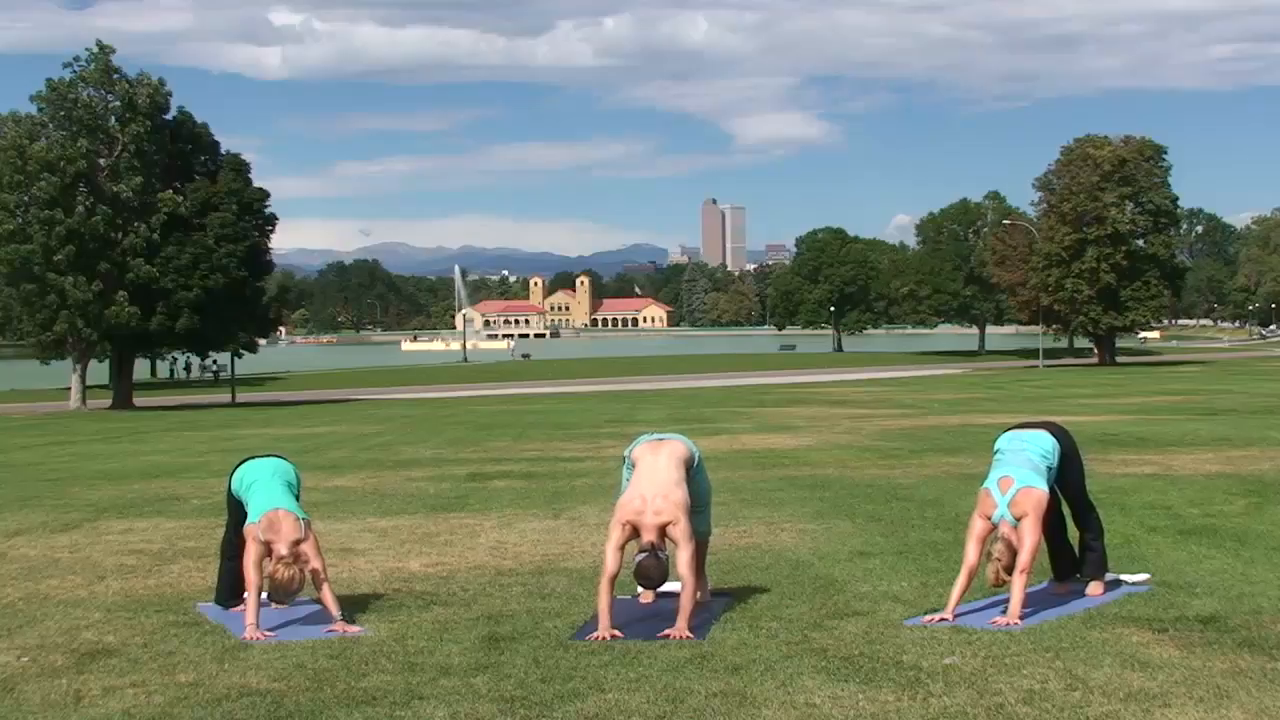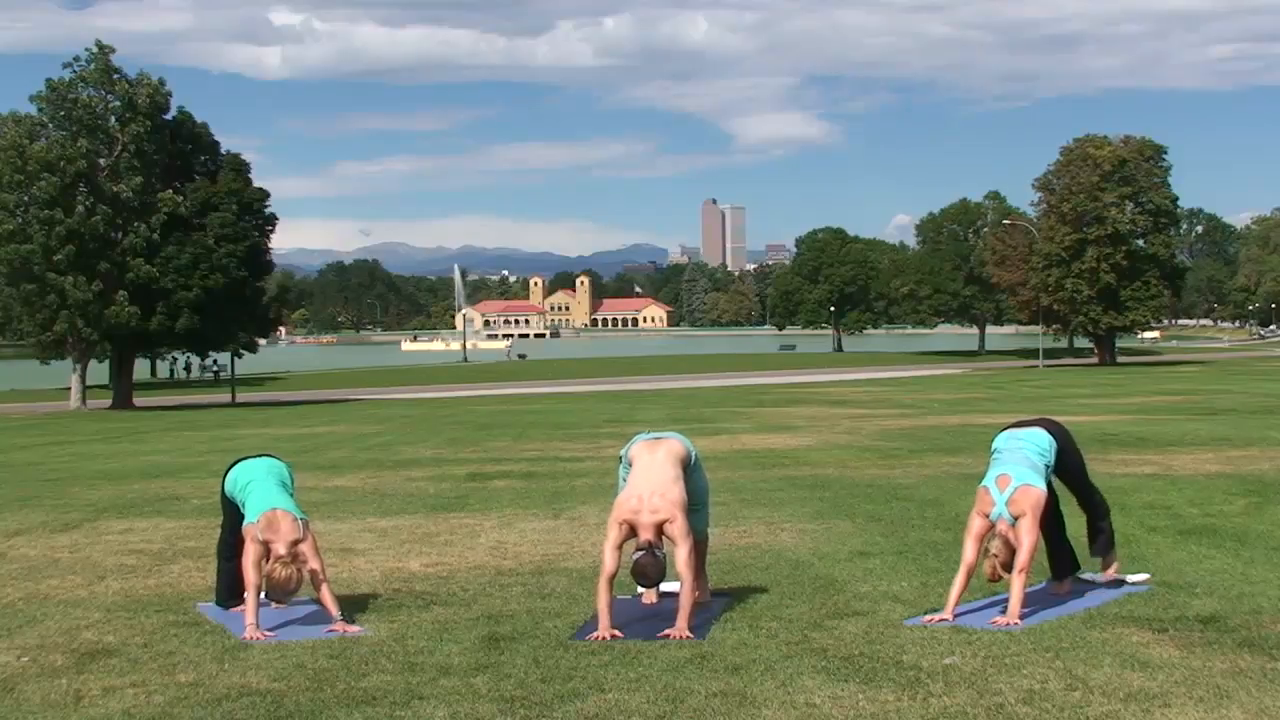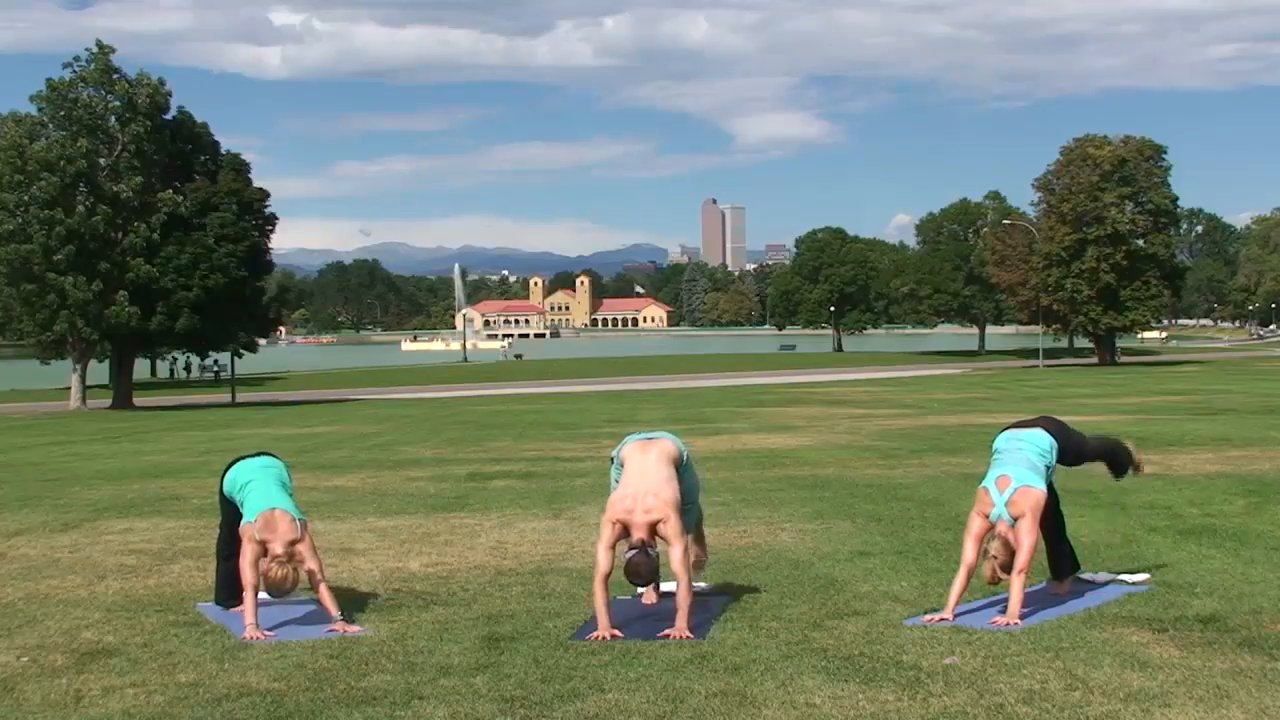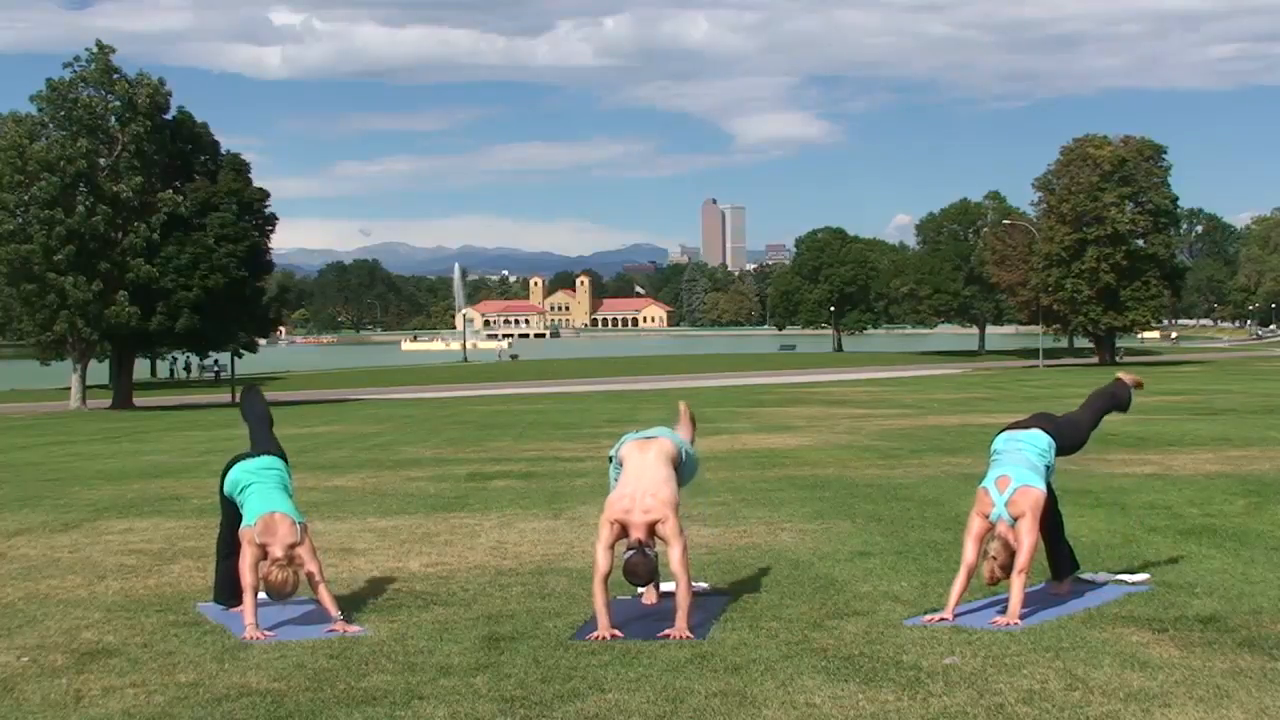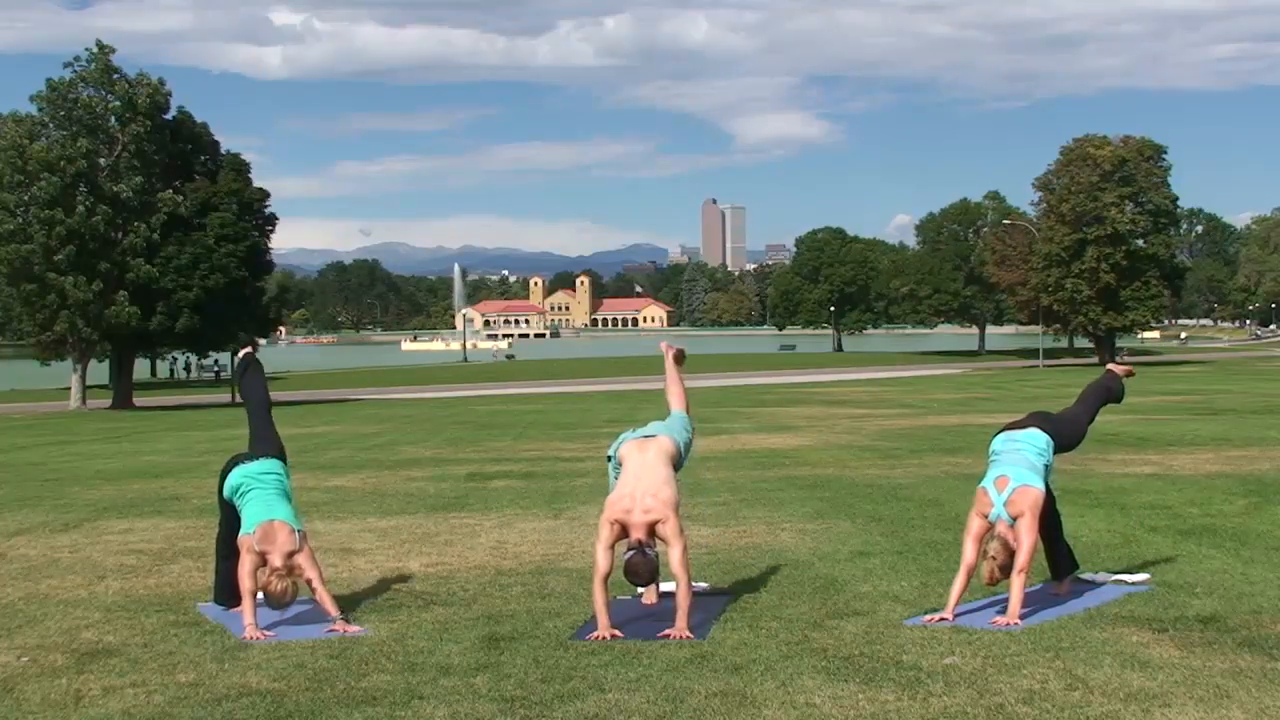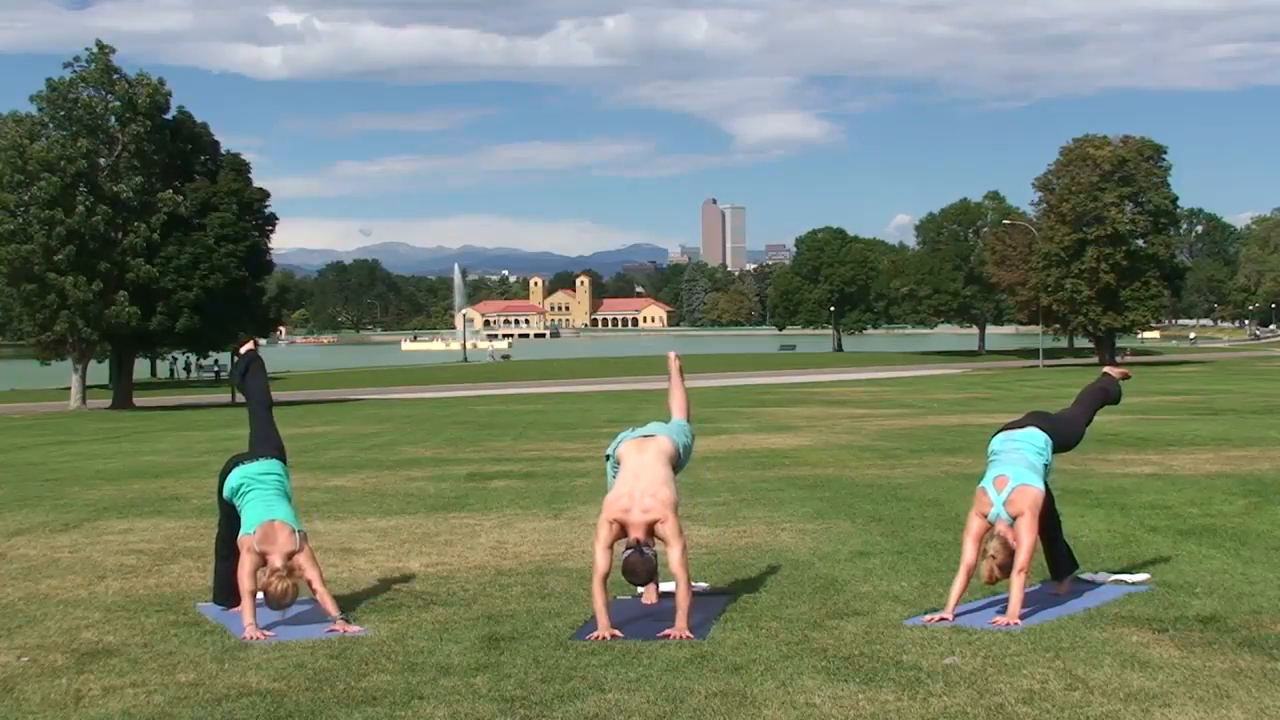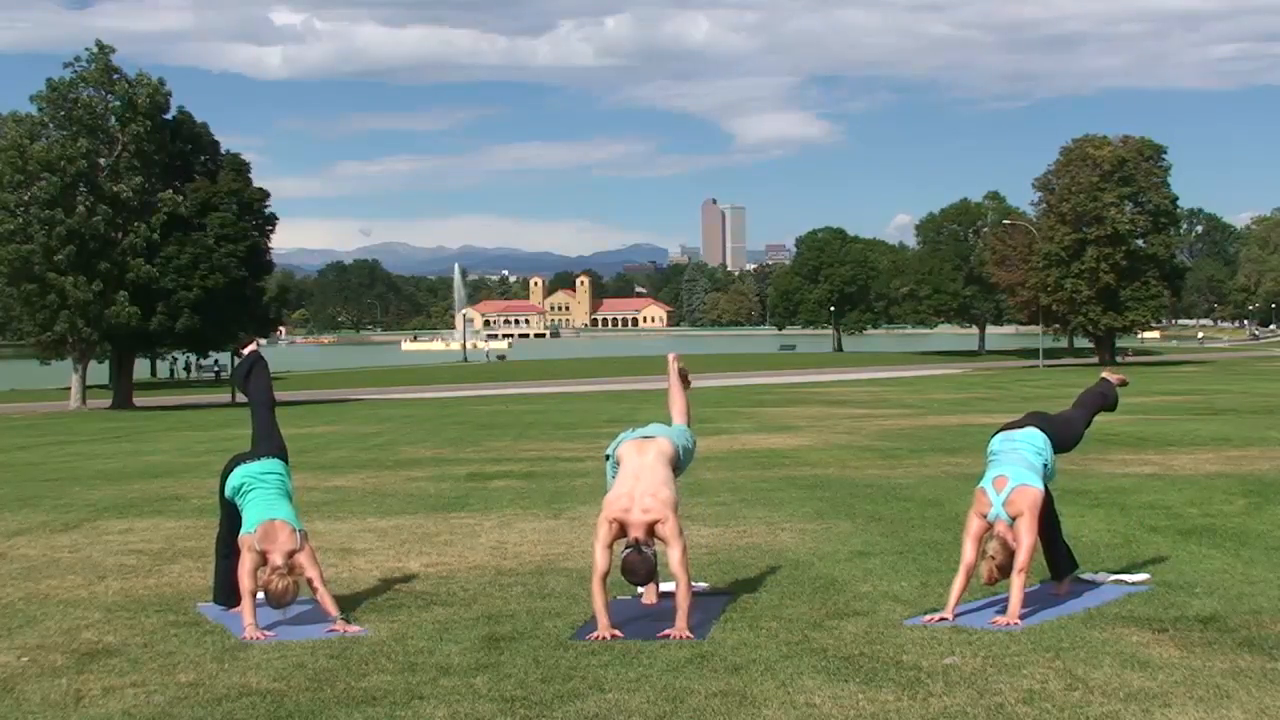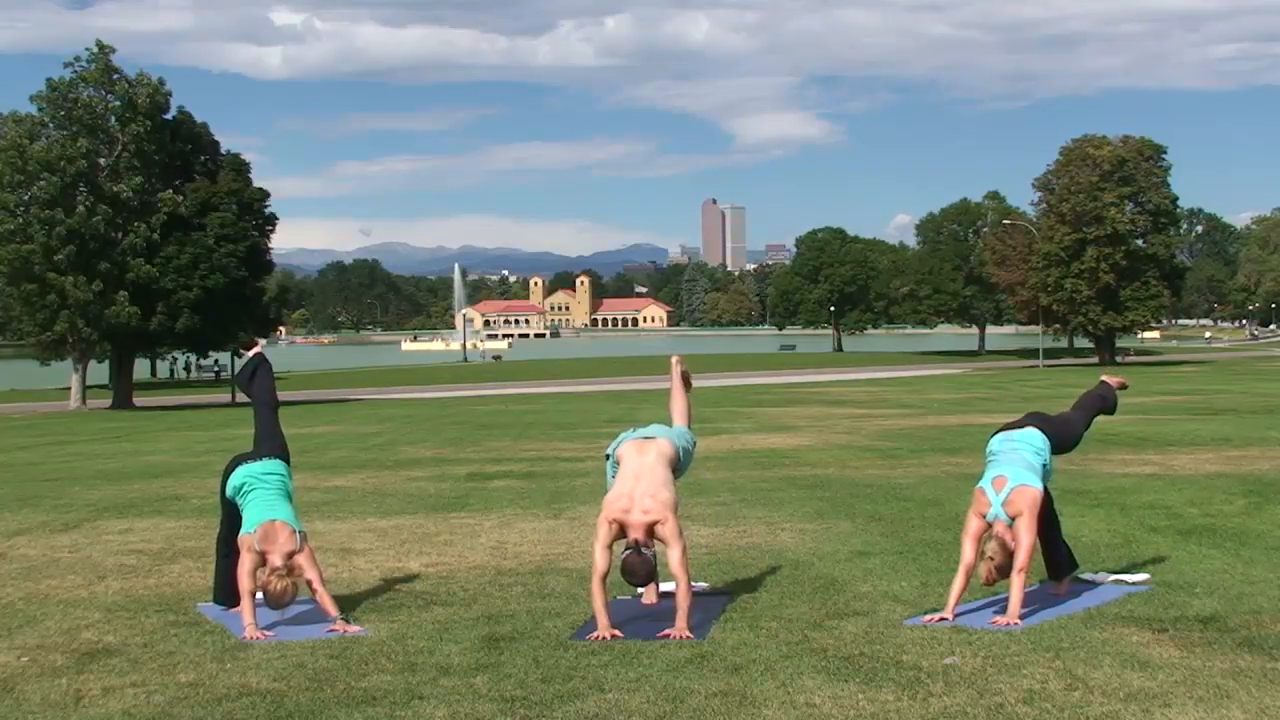
dt=0.4s
person 1, frame 1
left shoulder: (677, 521)
right shoulder: (623, 522)
left elbow: (687, 577)
right elbow: (607, 577)
left wrist: (681, 625)
right wrist: (603, 625)
left hip: (683, 450)
right hip: (640, 450)
left knee: (697, 525)
left ankle: (701, 577)
right ankle: (648, 585)
person 1, frame 2
left shoulder: (673, 519)
right shoulder: (620, 521)
left elbow: (686, 577)
right elbow: (606, 576)
left wrist: (682, 625)
right wrist: (604, 625)
left hip: (680, 449)
right hip: (636, 449)
left knee: (696, 525)
left ankle: (701, 576)
right ankle: (651, 586)
person 1, frame 3
left shoulder: (667, 518)
right shoulder: (613, 521)
left elbow: (683, 577)
right elbow: (600, 577)
left wrist: (681, 625)
right wrist: (603, 625)
left hip: (671, 448)
right hip: (628, 450)
left knee: (688, 518)
left ankle: (697, 541)
right ankle: (652, 584)
person 1, frame 4
left shoulder: (665, 519)
right shoulder: (611, 520)
left elbow: (681, 578)
right elbow: (600, 577)
left wrist: (681, 626)
right wrist: (603, 626)
left hip: (668, 444)
right hip: (628, 446)
left knee: (686, 475)
left ankle: (684, 413)
right ankle: (651, 584)
person 1, frame 5
left shoulder: (666, 519)
right shoulder: (612, 520)
left elbow: (682, 577)
right elbow: (600, 577)
left wrist: (681, 625)
right wrist: (603, 625)
left hip: (667, 441)
right hip: (626, 447)
left knee: (679, 415)
left ankle: (670, 357)
right ankle: (651, 585)
person 1, frame 6
left shoulder: (664, 518)
right shoulder: (611, 520)
left elbow: (682, 577)
right elbow: (599, 577)
left wrist: (681, 625)
right wrist: (604, 625)
left hip: (665, 442)
right hip: (625, 446)
left knee: (680, 423)
left ankle: (673, 366)
right ankle: (650, 584)
person 1, frame 7
left shoulder: (664, 518)
right shoulder: (610, 519)
left elbow: (682, 577)
right elbow: (598, 577)
left wrist: (681, 625)
right wrist: (603, 625)
left hip: (665, 444)
right hip: (624, 447)
left knee: (681, 429)
left ankle: (673, 368)
right ankle: (651, 584)
person 1, frame 8
left shoulder: (664, 519)
right shoulder: (610, 519)
left elbow: (682, 578)
right elbow: (598, 577)
left wrist: (682, 625)
right wrist: (603, 625)
left hip: (667, 444)
right hip: (624, 447)
left knee: (682, 430)
left ankle: (676, 370)
right ankle: (651, 584)
person 2, frame 1
left shoulder: (304, 535)
right shoulder: (256, 537)
left elbow: (322, 580)
right elbow: (253, 587)
left wrist: (339, 619)
right wrist: (251, 626)
right hip: (245, 476)
right knee: (236, 543)
left ankle: (278, 597)
right ankle: (228, 598)
person 2, frame 2
left shoulder: (302, 535)
right shoulder: (255, 537)
left elbow: (321, 580)
right elbow: (252, 587)
left wrist: (339, 619)
right wrist: (251, 626)
right hip: (238, 477)
right knee: (232, 542)
left ankle: (275, 596)
right ankle: (228, 598)
person 2, frame 3
left shoulder: (300, 534)
right shoulder: (252, 536)
left elbow: (319, 581)
right elbow: (250, 587)
left wrist: (339, 619)
right wrist: (251, 626)
right hip: (236, 476)
right knee: (230, 543)
right ankle: (228, 599)
person 2, frame 4
left shoulder: (299, 539)
right shoulder: (252, 540)
left elbow: (318, 581)
right elbow: (249, 587)
left wrist: (338, 618)
right wrist: (250, 626)
left hip: (272, 464)
right hip: (237, 475)
left knee: (262, 427)
right knee: (230, 543)
left ankle: (249, 395)
right ankle: (227, 598)
person 2, frame 5
left shoulder: (297, 546)
right shoulder: (251, 547)
left elbow: (318, 585)
right elbow: (247, 591)
left wrist: (338, 619)
right wrist: (250, 626)
left hip: (270, 468)
right hip: (237, 477)
left knee: (260, 411)
right knee: (228, 543)
left ankle: (247, 361)
right ankle: (226, 599)
person 2, frame 6
left shoulder: (297, 544)
right shoulder: (251, 546)
left elbow: (319, 586)
right elbow: (246, 591)
left wrist: (339, 619)
right wrist: (250, 626)
left hip: (270, 467)
right hip: (238, 476)
left knee: (261, 409)
right knee: (228, 542)
left ankle: (249, 358)
right ankle: (225, 599)
person 2, frame 7
left shoulder: (298, 543)
right shoulder: (251, 544)
left elbow: (318, 585)
right elbow: (246, 591)
left wrist: (339, 619)
right wrist: (250, 626)
left hip: (272, 466)
right hip: (238, 475)
left knee: (264, 410)
right knee: (229, 542)
left ankle: (252, 358)
right ankle: (225, 600)
person 2, frame 8
left shoulder: (297, 544)
right shoulder: (250, 544)
left elbow: (318, 586)
right elbow: (246, 592)
left wrist: (339, 620)
right wrist: (250, 627)
left hip: (273, 467)
right hip: (240, 475)
left knee: (267, 412)
right knee: (229, 541)
left ankle: (256, 360)
right ankle: (225, 600)
person 3, frame 1
left shoulder: (1028, 510)
right shoulder: (983, 514)
left elbow: (1022, 569)
right elbow: (968, 567)
left wrist: (1013, 614)
right wrist: (948, 610)
left hip: (1051, 441)
left knee: (1080, 506)
right knee: (1050, 518)
left ankle: (1095, 575)
right ankle: (1064, 575)
person 3, frame 2
left shoulder: (1026, 509)
right shoulder: (981, 513)
left elbow: (1021, 569)
right elbow: (966, 566)
left wrist: (1012, 614)
right wrist: (947, 610)
left hip: (1047, 438)
left knee: (1083, 491)
right knee: (1048, 516)
left ankle: (1106, 553)
right ankle: (1063, 574)
person 3, frame 3
left shoulder: (1026, 509)
right shoulder: (982, 512)
left elbow: (1020, 570)
right elbow: (966, 566)
left wrist: (1012, 614)
right wrist: (948, 610)
left hip: (1048, 437)
right hip: (1009, 439)
left knee: (1094, 451)
right knee: (1047, 517)
left ankle: (1126, 456)
right ankle: (1063, 574)
person 3, frame 4
left shoulder: (1026, 509)
right shoulder: (982, 512)
left elbow: (1020, 570)
right elbow: (966, 565)
left wrist: (1013, 614)
right wrist: (948, 610)
left hip: (1045, 438)
right hip: (1008, 440)
left knee: (1089, 414)
right knee: (1048, 518)
left ankle: (1123, 384)
right ankle: (1063, 575)
person 3, frame 5
left shoulder: (1024, 508)
right shoulder: (981, 510)
left elbow: (1021, 569)
right elbow: (966, 566)
left wrist: (1013, 614)
right wrist: (948, 610)
left hip: (1043, 436)
right hip: (1006, 440)
left knee: (1082, 412)
right knee: (1046, 518)
left ankle: (1113, 374)
right ankle: (1064, 574)
person 3, frame 6
left shoulder: (1024, 507)
right shoulder: (981, 511)
left elbow: (1020, 569)
right elbow: (966, 566)
left wrist: (1012, 614)
right wrist: (948, 610)
left hip: (1042, 435)
right hip: (1005, 439)
left knee: (1080, 413)
right knee: (1045, 517)
left ankle: (1110, 378)
right ankle: (1063, 574)
person 3, frame 7
left shoulder: (1024, 507)
right shoulder: (980, 510)
left elbow: (1020, 569)
right elbow: (965, 565)
left wrist: (1012, 614)
right wrist: (948, 610)
left hip: (1041, 436)
right hip: (1005, 440)
left knee: (1079, 415)
right knee: (1044, 518)
left ankle: (1107, 383)
right ankle: (1063, 573)
person 3, frame 8
left shoulder: (1023, 507)
right shoulder: (979, 510)
left elbow: (1020, 569)
right elbow: (965, 566)
left wrist: (1012, 614)
right wrist: (948, 610)
left hip: (1040, 436)
right hip: (1003, 441)
left knee: (1079, 417)
right knee: (1043, 517)
left ankle: (1107, 386)
right ankle: (1062, 573)
